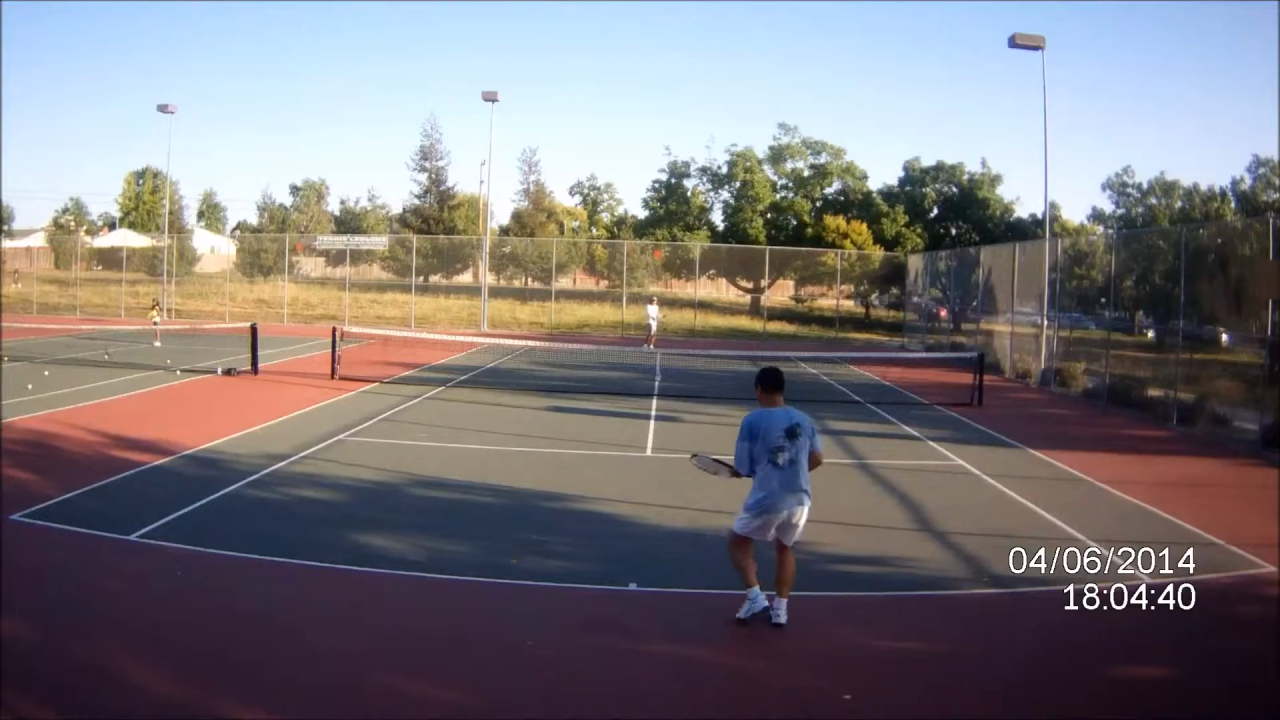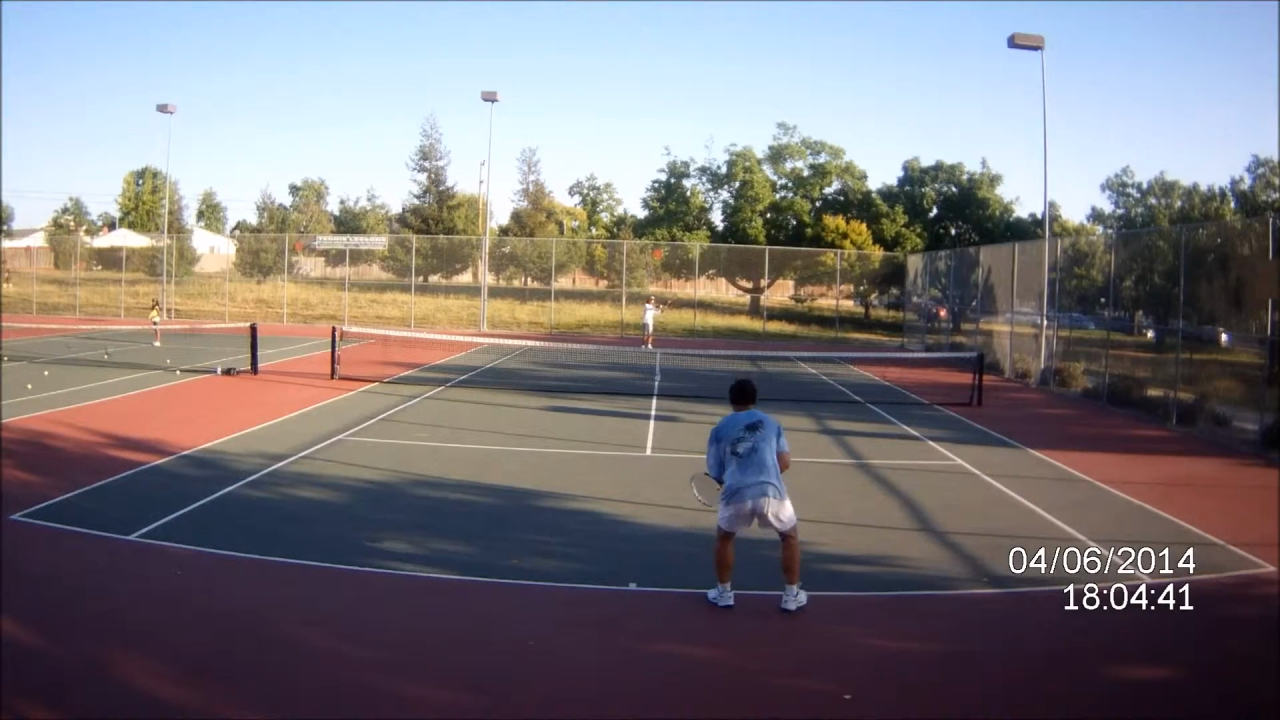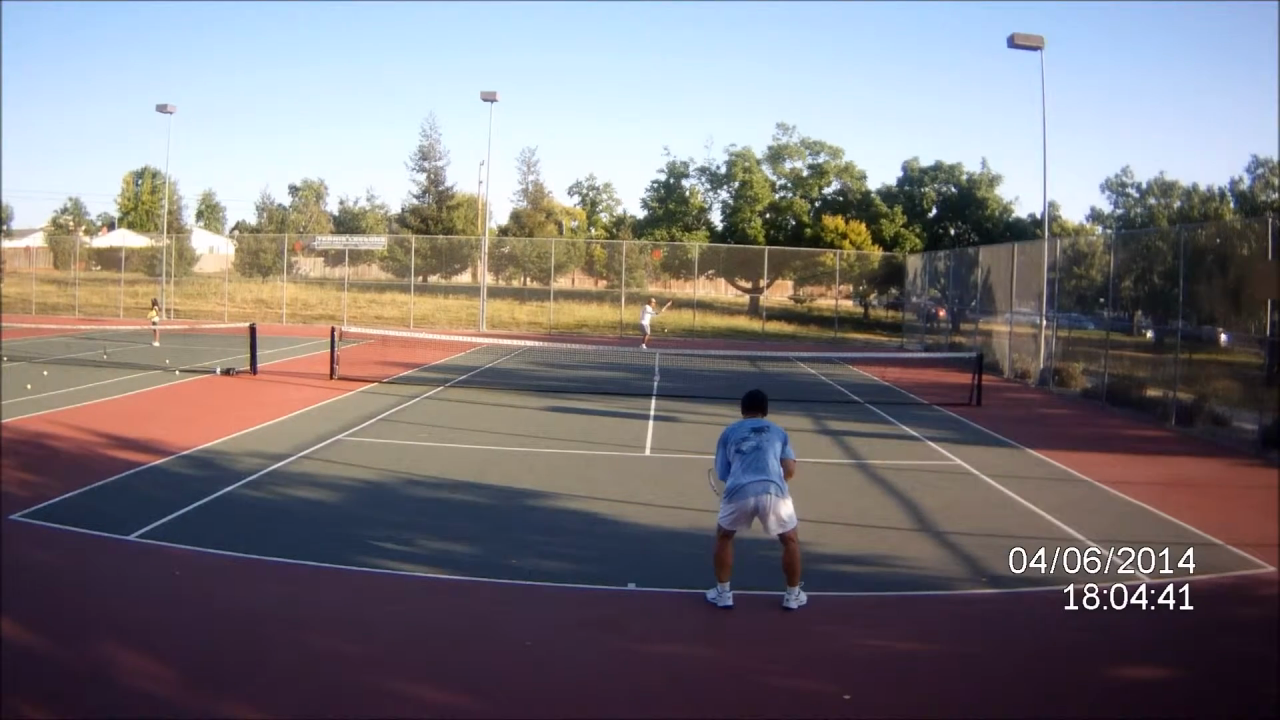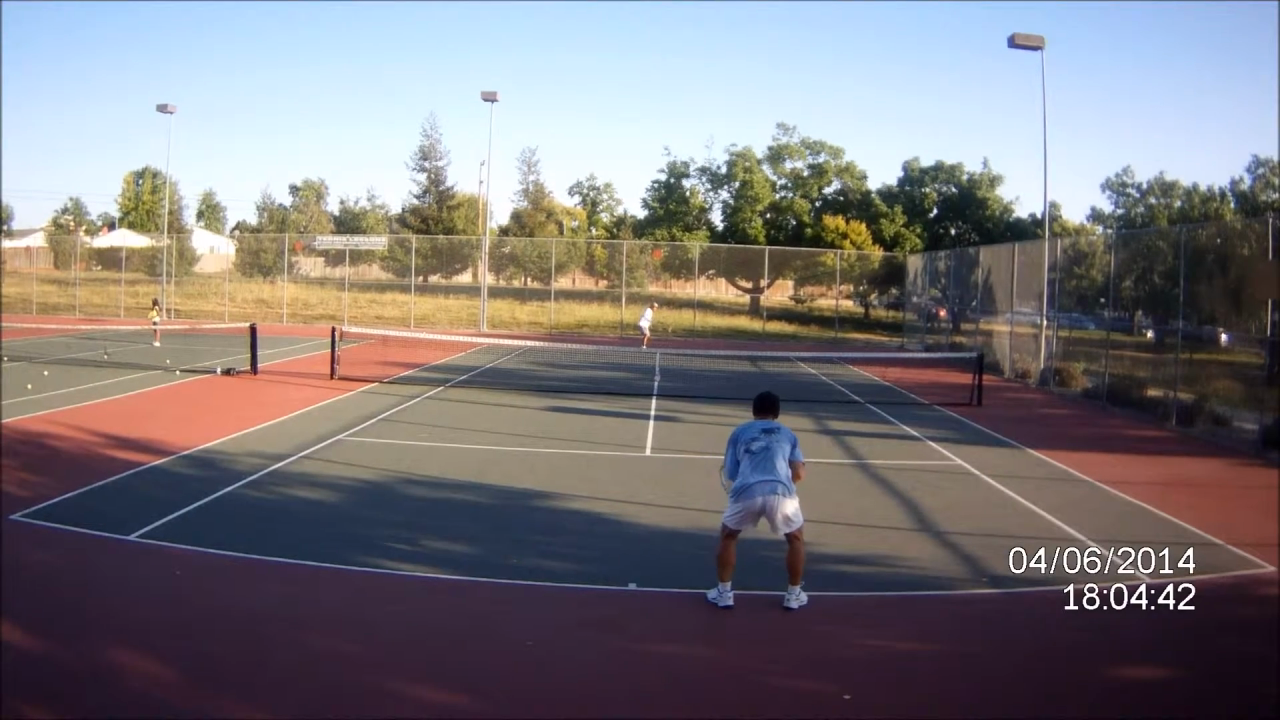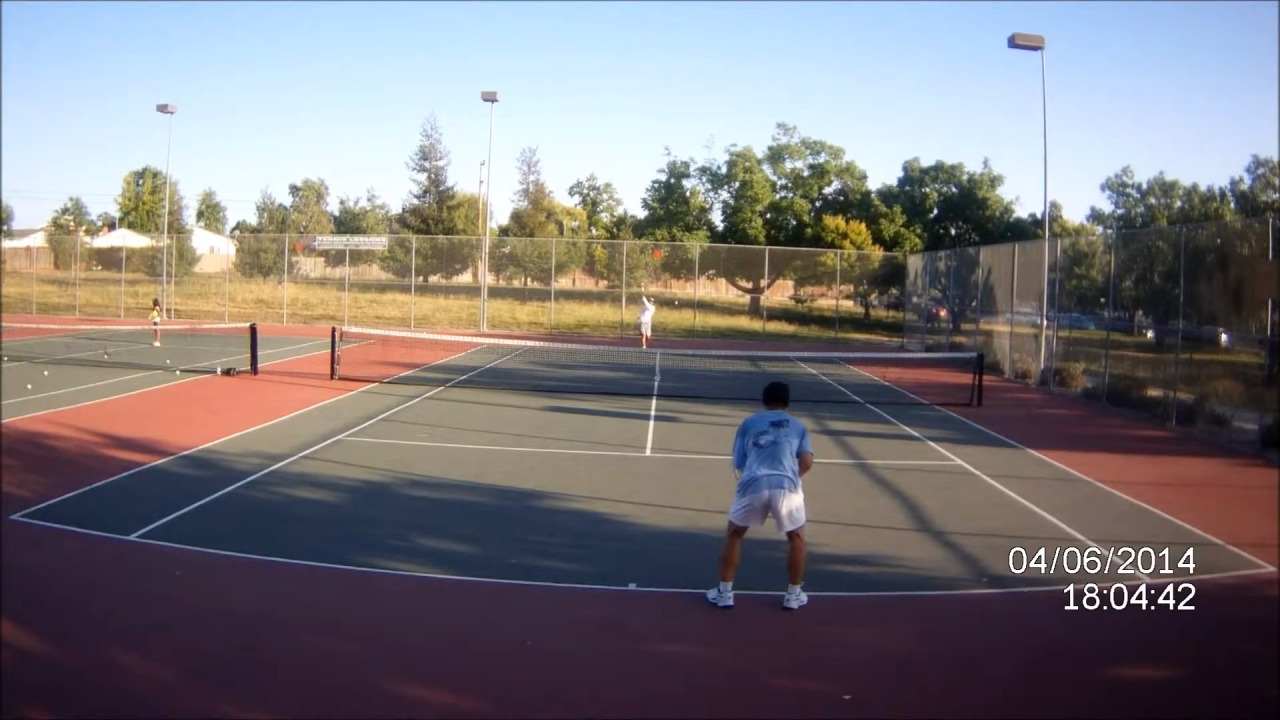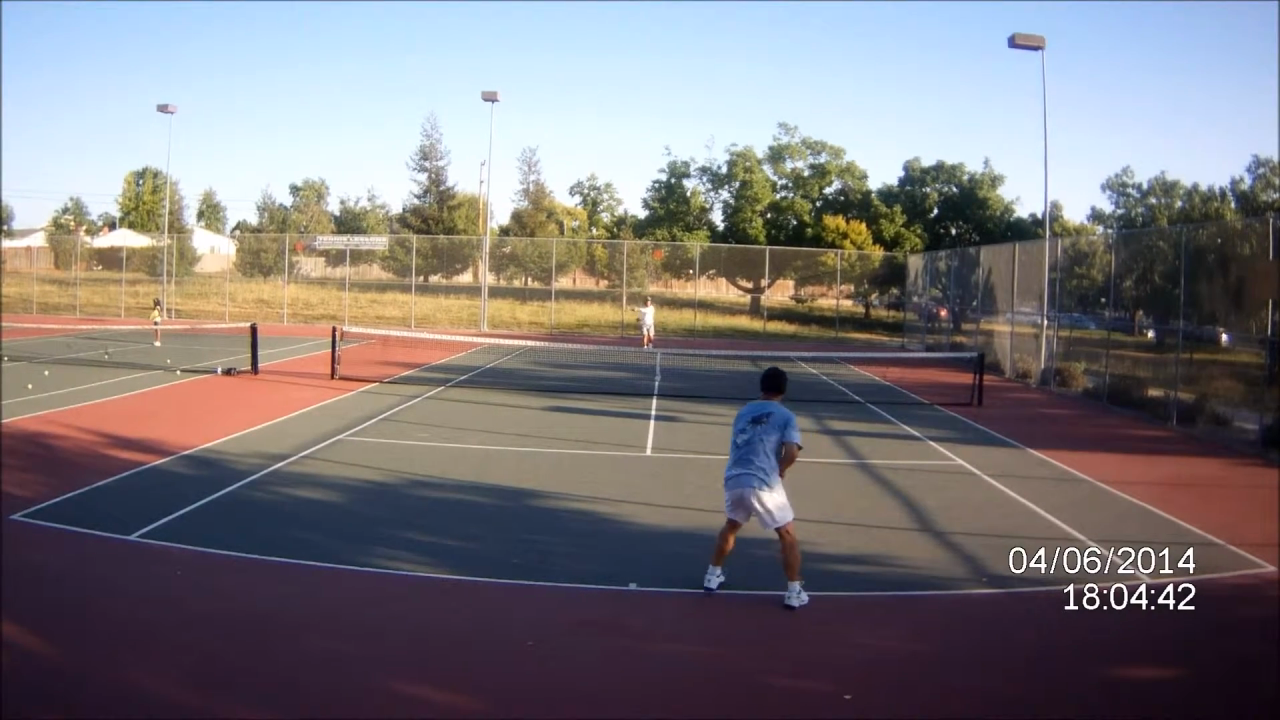
dt=0.4s
person 1, frame 1
left shoulder: (752, 421)
right shoulder: (804, 420)
left elbow: (742, 469)
right elbow: (816, 460)
left hip: (766, 500)
right hip: (799, 499)
left knee: (737, 544)
right knee: (784, 549)
left ankle: (755, 596)
right ankle: (780, 608)
person 1, frame 2
left shoulder: (720, 428)
right shoulder: (771, 423)
left elbow: (716, 474)
right elbow: (784, 461)
left hip: (736, 493)
right hip: (771, 490)
left knee: (724, 538)
right knee: (790, 539)
left ankle: (724, 593)
right ankle: (792, 595)
person 1, frame 3
left shoulder: (729, 432)
right shoulder: (778, 431)
left elbow: (722, 474)
right elbow: (790, 469)
left hip: (739, 492)
right hip: (773, 491)
left knee: (723, 537)
right knee: (790, 541)
left ankle: (723, 593)
right ankle: (793, 595)
person 1, frame 4
left shoulder: (739, 432)
right shoulder: (788, 434)
left elbow: (731, 473)
right elbow: (799, 473)
left hip: (746, 492)
right hip: (780, 491)
left knee: (727, 537)
right knee: (796, 540)
left ankle: (724, 592)
right ankle: (794, 595)
person 1, frame 5
left shoulder: (748, 423)
right shoulder: (798, 426)
left elbow: (739, 464)
right elbow: (807, 462)
left hip: (753, 486)
right hip: (786, 486)
left knee: (734, 535)
right knee: (796, 539)
left ankle: (724, 593)
right ankle: (794, 594)
person 1, frame 6
left shoulder: (743, 412)
right shoulder: (786, 416)
right elbow: (791, 452)
right wrist: (779, 470)
left hip: (734, 480)
right hip: (763, 485)
left knee: (731, 526)
right knee: (788, 537)
left ankle: (712, 576)
right ankle: (794, 592)
